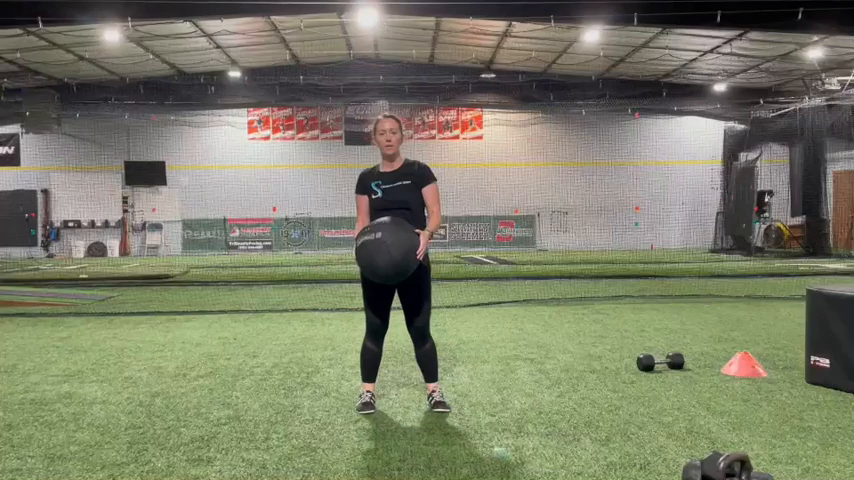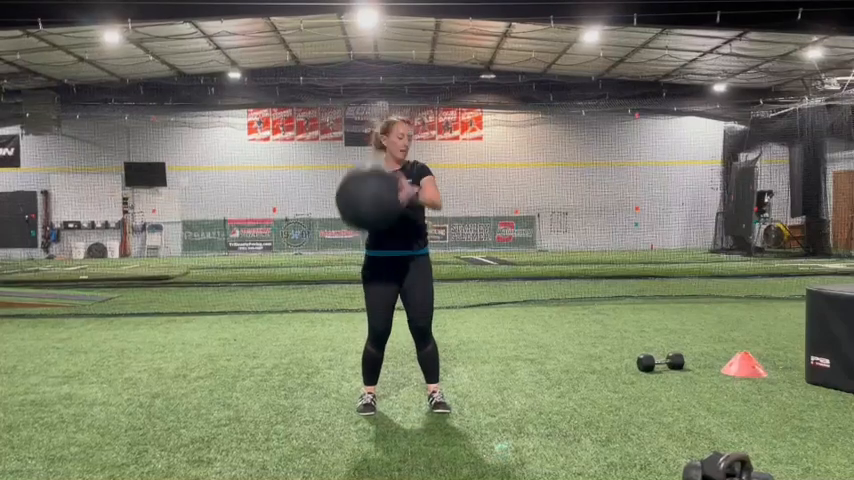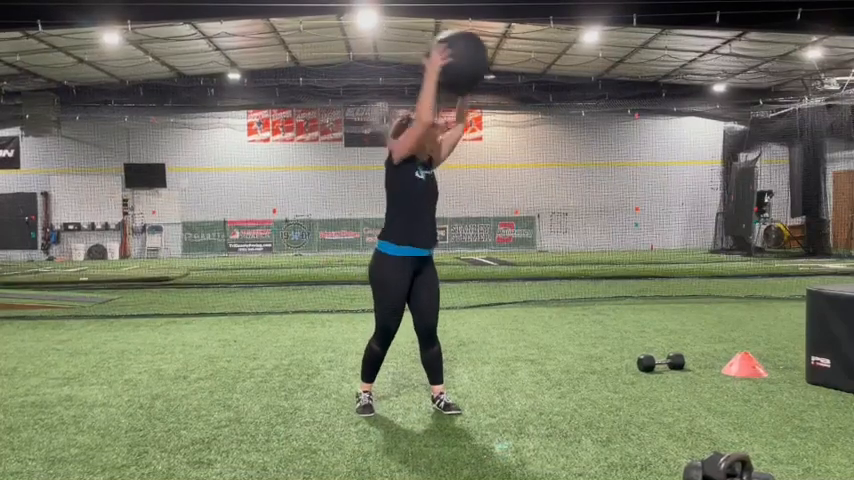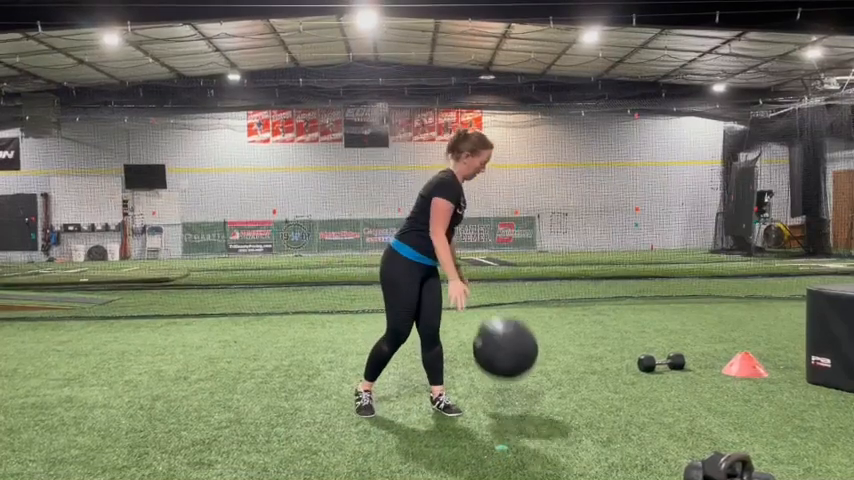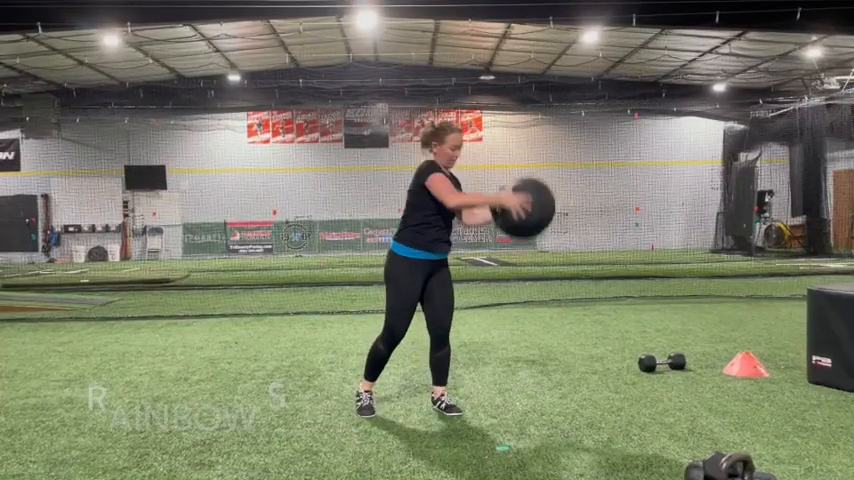
dt=0.5s
person 1, frame 1
left shoulder: (419, 171)
right shoulder: (366, 178)
left elbow: (435, 213)
right elbow: (363, 220)
left wrist: (427, 233)
left hip: (414, 262)
left knee: (420, 328)
right knee: (375, 327)
left ankle: (434, 391)
right ankle: (367, 392)
person 1, frame 2
left shoulder: (417, 173)
left elbow: (436, 201)
left wrist: (413, 194)
left hip: (416, 262)
right hip: (379, 262)
left knee: (422, 330)
right knee: (378, 331)
left ankle: (435, 391)
right ankle: (369, 392)
person 1, frame 3
left shoulder: (427, 163)
right shoulder: (398, 161)
left elbow: (458, 128)
right elbow: (424, 119)
right wrist: (431, 74)
left hip: (423, 262)
right hip: (392, 261)
left knee: (428, 330)
right knee: (386, 331)
left ankle: (439, 394)
right ankle: (365, 391)
person 1, frame 4
left shoulder: (453, 185)
right shoulder: (446, 184)
left elbow: (445, 237)
right elbow: (437, 235)
left wrist: (456, 276)
right wrist: (454, 281)
left hip: (426, 268)
right hip: (402, 265)
left knee: (431, 333)
right knee: (397, 333)
left ankle: (437, 395)
right ankle: (364, 390)
person 1, frame 5
left shoulder: (450, 179)
right shoulder: (427, 170)
left elbow: (465, 216)
right elbow: (453, 201)
left wrist: (498, 208)
right wrist: (501, 199)
left hip: (437, 265)
right hip: (407, 263)
left knee: (441, 332)
right knee: (394, 332)
left ankle: (439, 395)
right ankle: (365, 390)
